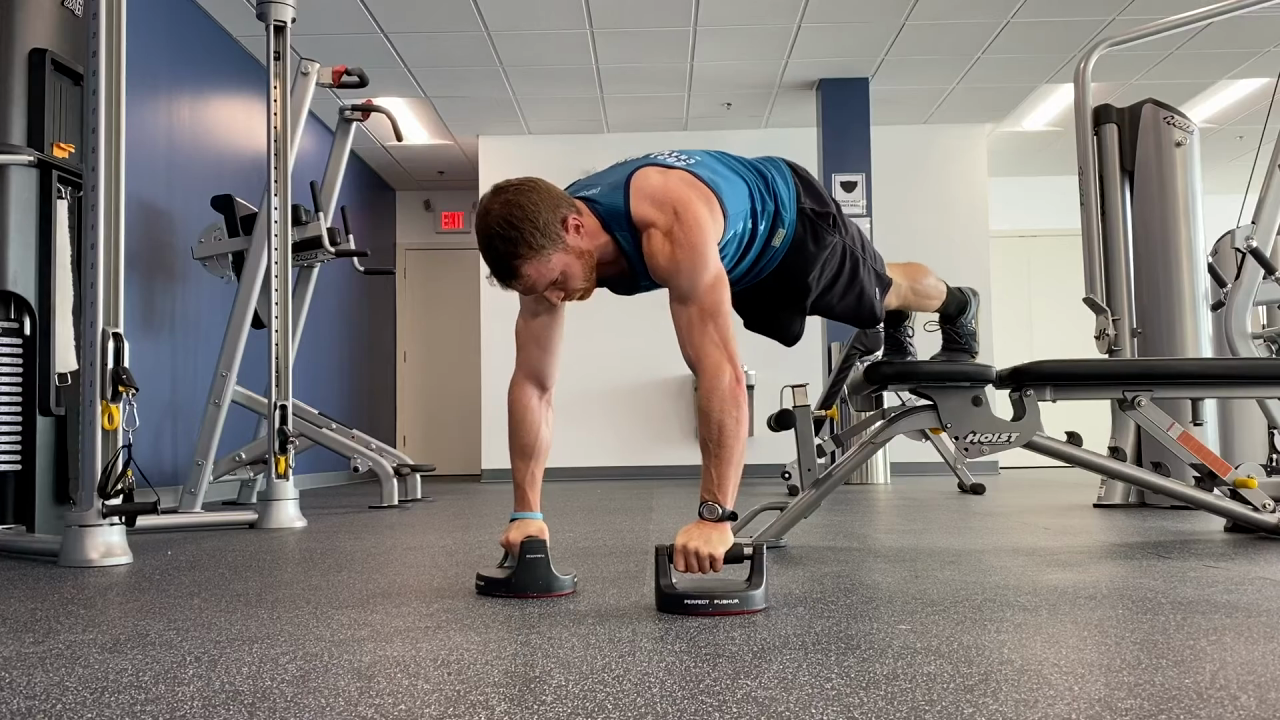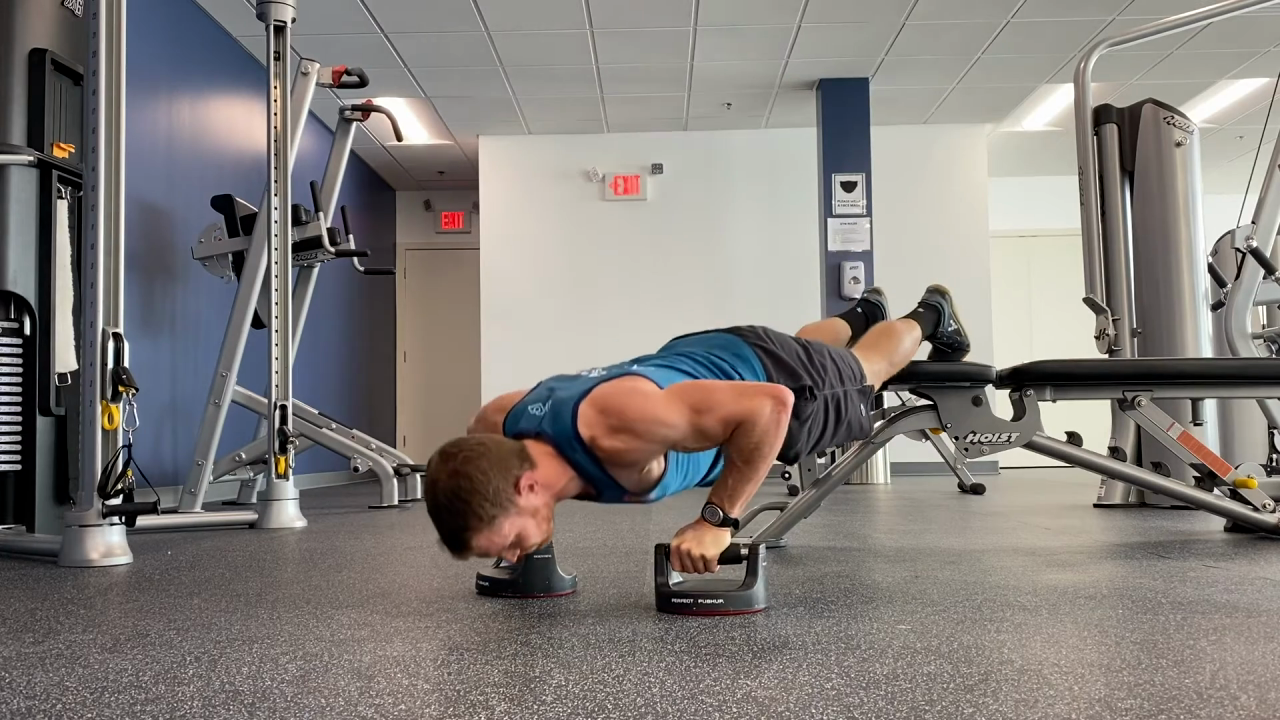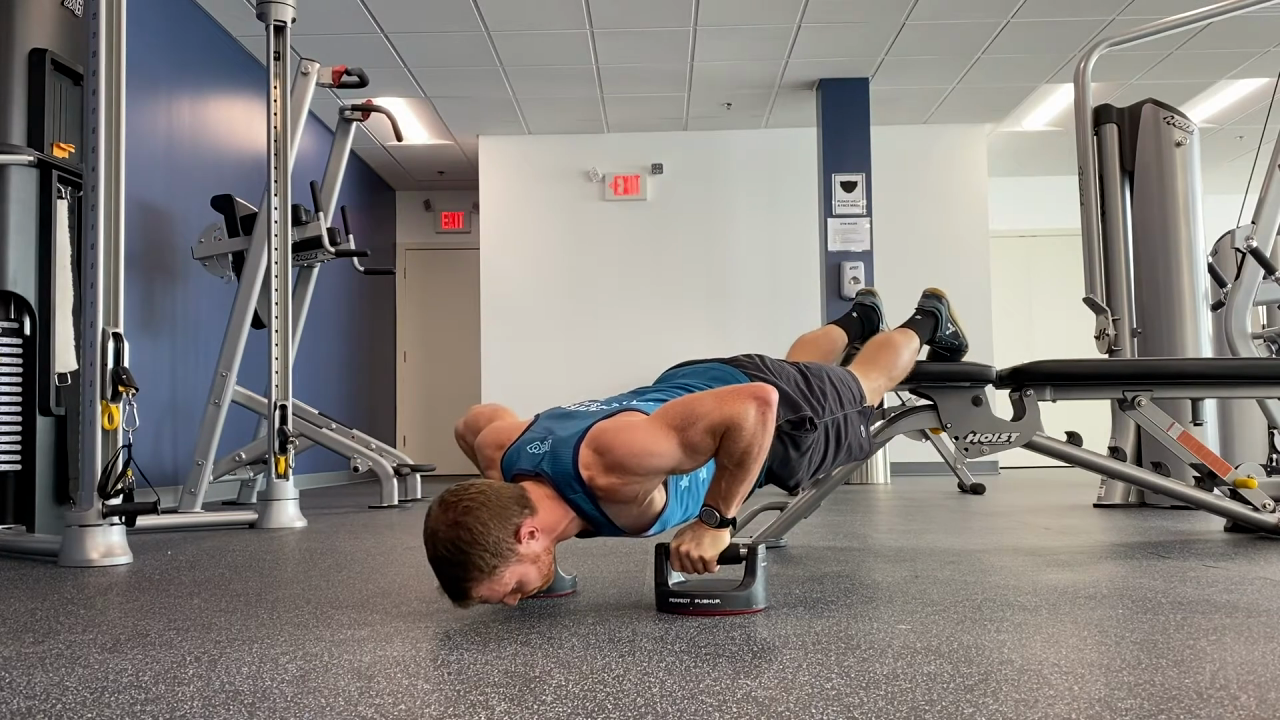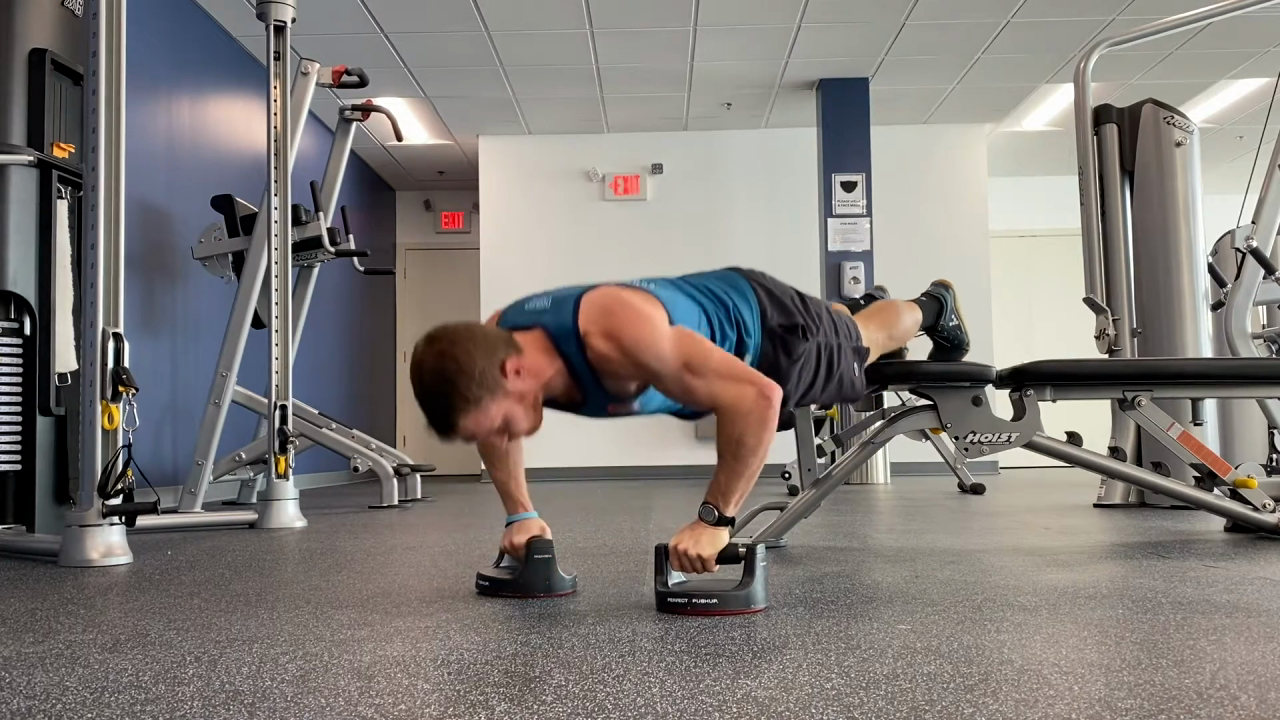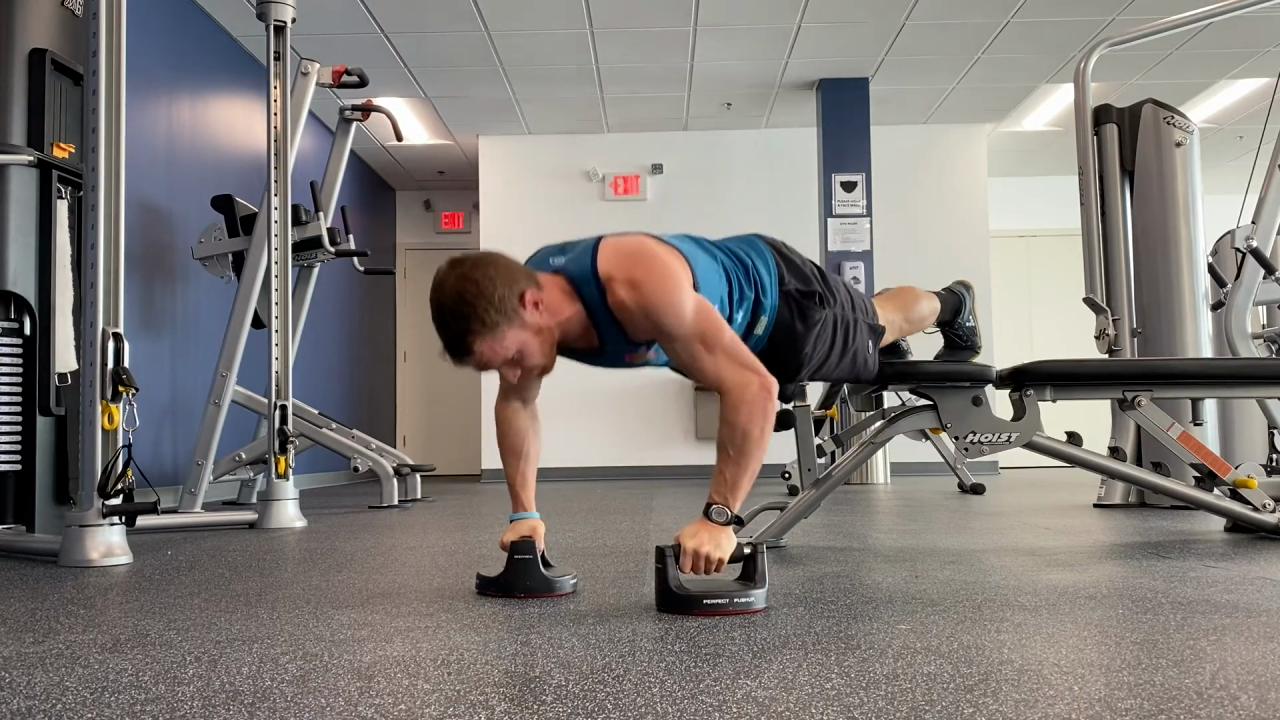
dt=1s
person 1, frame 1
left shoulder: (671, 224)
right shoulder: (546, 244)
left elbow: (720, 373)
right elbow: (532, 382)
left wrist: (716, 515)
right wrist: (526, 512)
left hip: (793, 218)
right hip: (745, 254)
left knee: (882, 290)
left ankle: (957, 307)
right ankle: (896, 325)
person 1, frame 2
left shoulder: (614, 431)
right shoulder: (503, 426)
left elbow: (771, 406)
left wrist: (717, 520)
right wrist: (516, 528)
left hip: (768, 380)
right hip: (696, 362)
left knee: (867, 371)
left ankle: (932, 314)
right ankle: (862, 313)
person 1, frame 3
left shoulder: (611, 465)
right shoulder: (502, 455)
left elbow: (757, 404)
right elbow: (474, 420)
left wrist: (714, 521)
right wrist: (501, 507)
left hip: (773, 412)
right hip: (690, 387)
left knee: (862, 386)
right knee: (801, 366)
left ankle: (929, 319)
right ankle: (859, 318)
person 1, frame 4
left shoulder: (612, 335)
right shoulder: (497, 341)
left elbow: (760, 397)
right elbow: (491, 435)
left wrist: (714, 520)
right wrist: (521, 515)
left hip: (753, 324)
right hip: (700, 337)
left knee: (860, 344)
left ankle: (933, 307)
right ankle: (857, 304)
person 1, frame 5
left shoulder: (639, 285)
right shoulder: (520, 298)
left elbow: (755, 387)
right elbow: (515, 402)
left wrist: (719, 517)
right wrist: (524, 511)
left hip: (778, 297)
right hip: (725, 310)
left knee: (875, 328)
left ankle: (952, 304)
right ankle: (874, 304)
